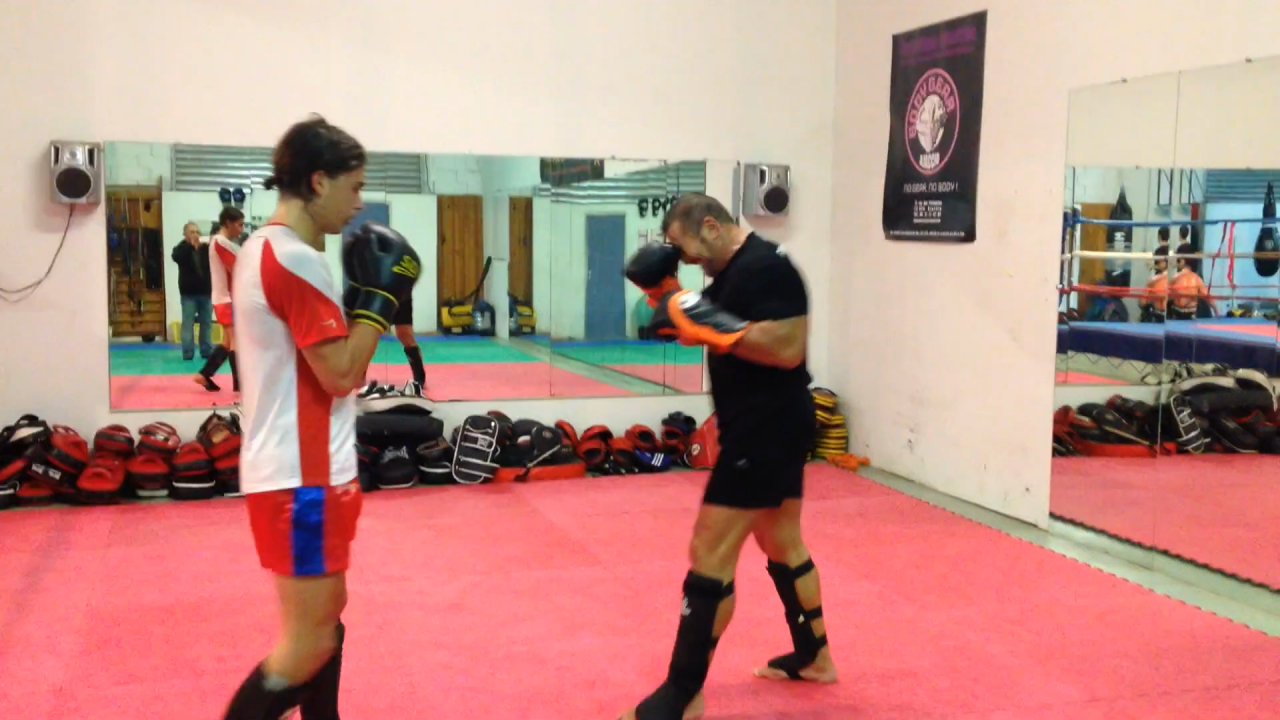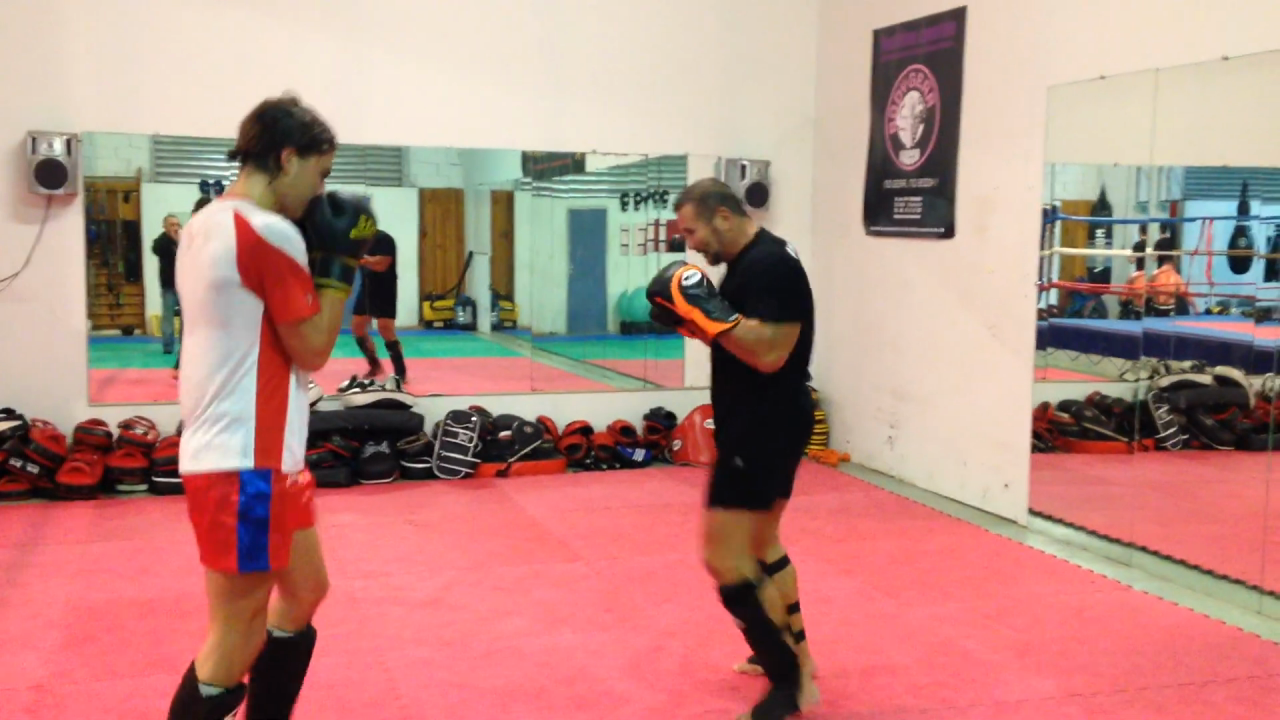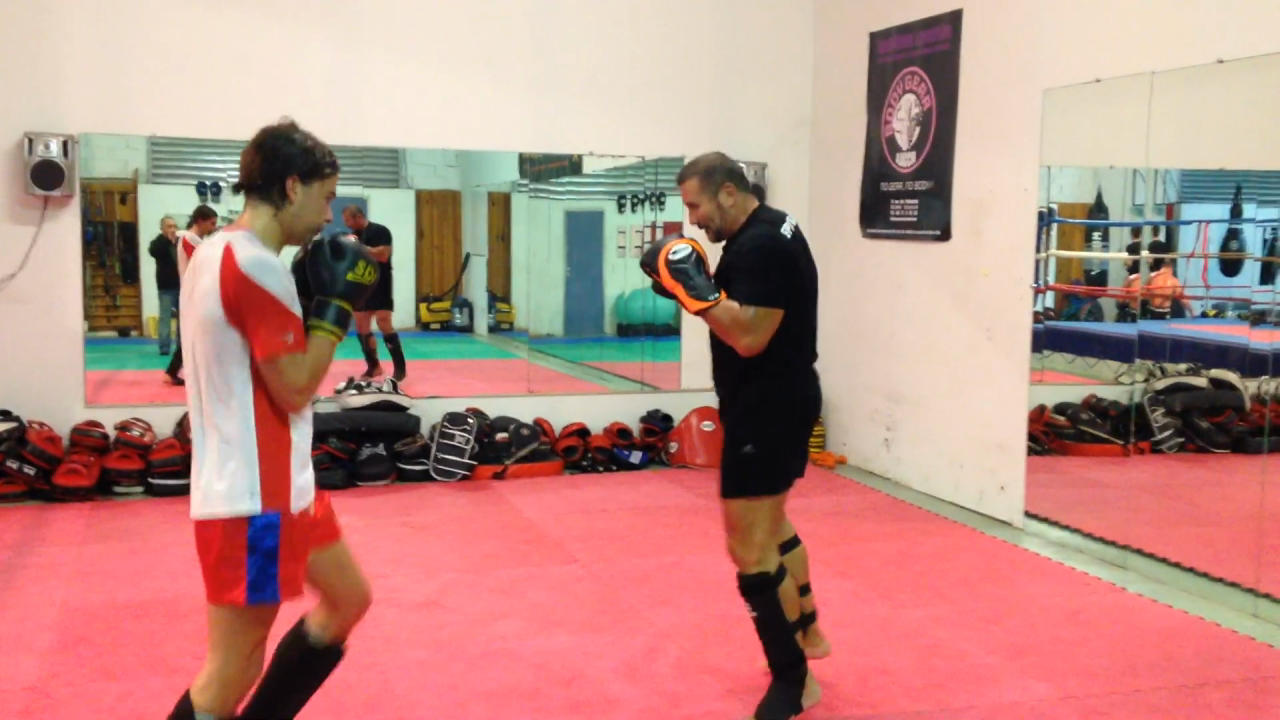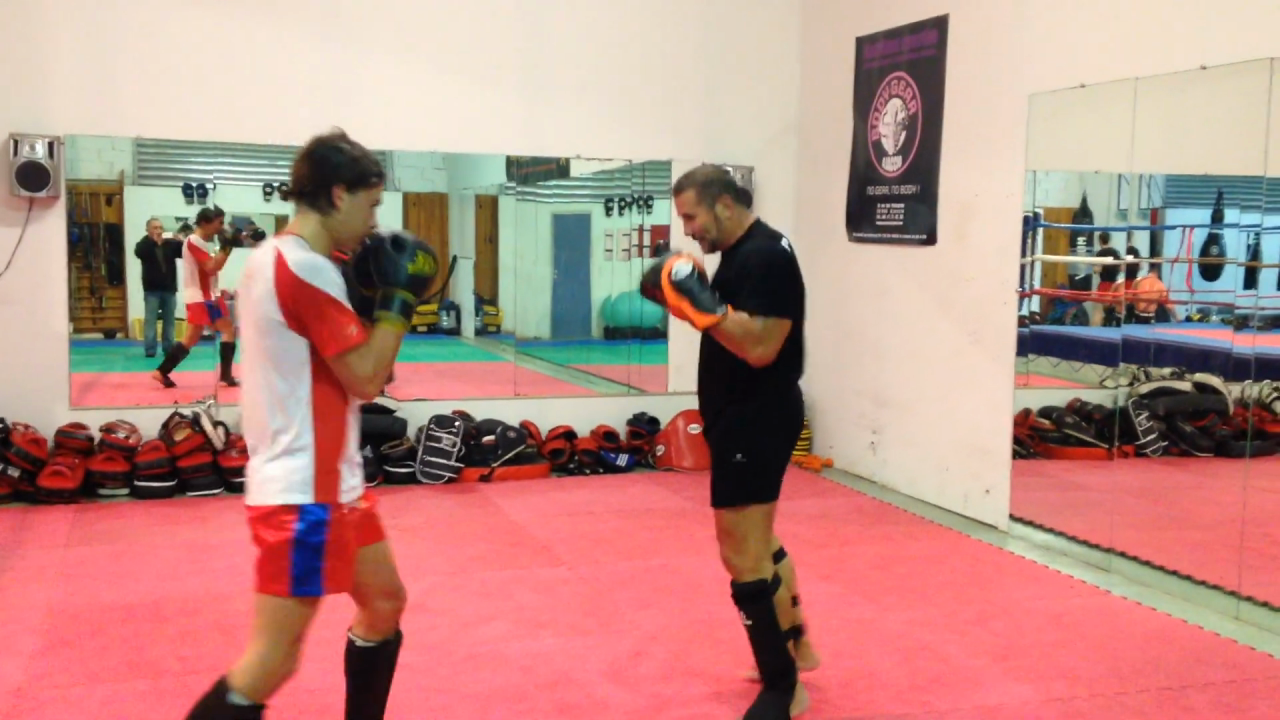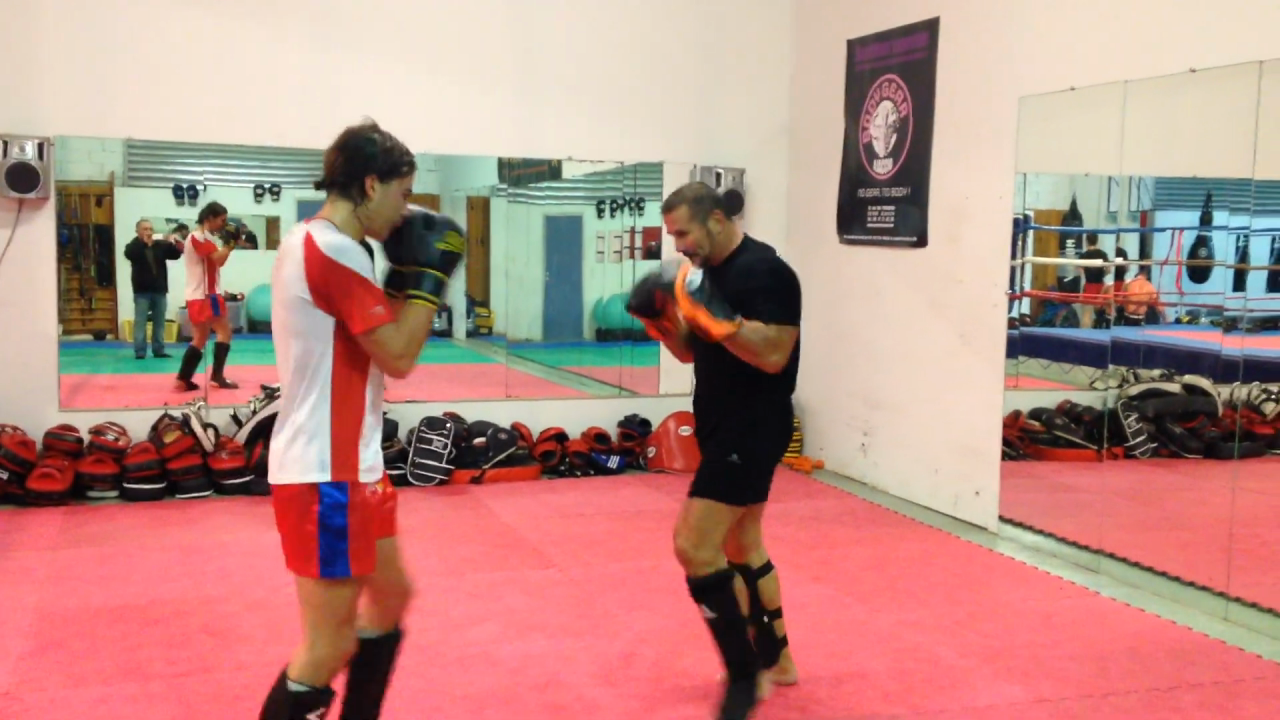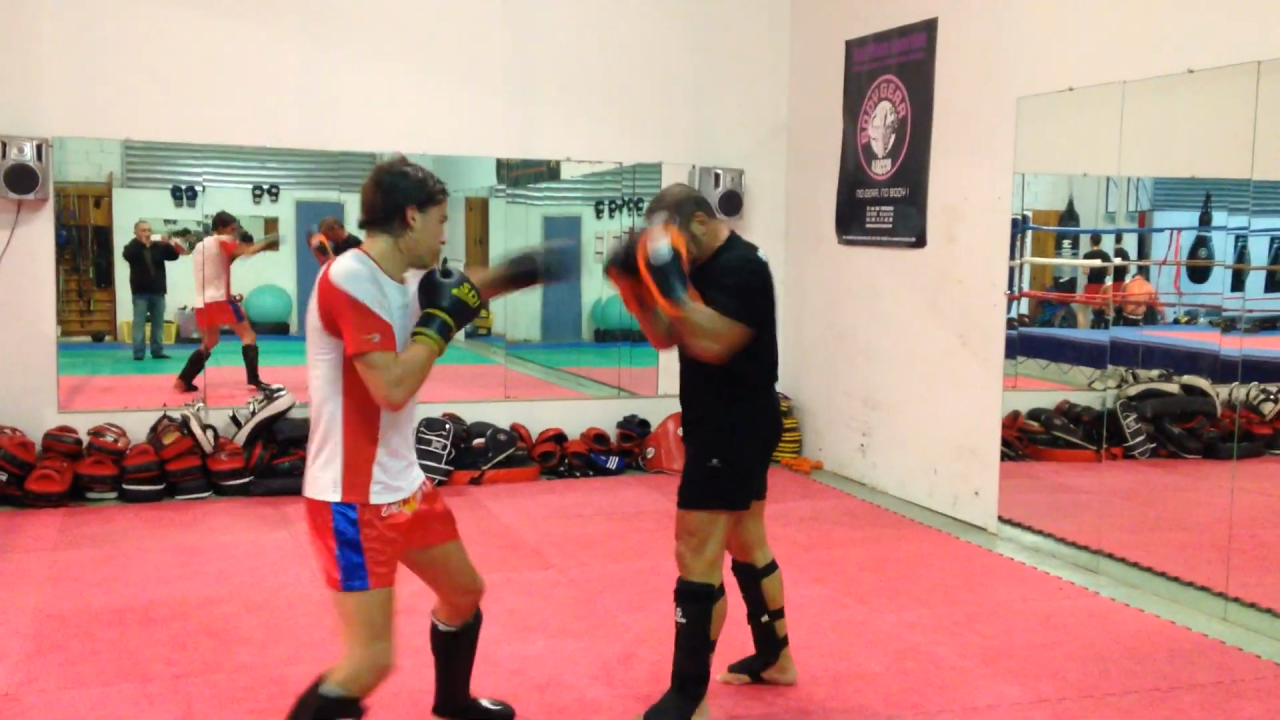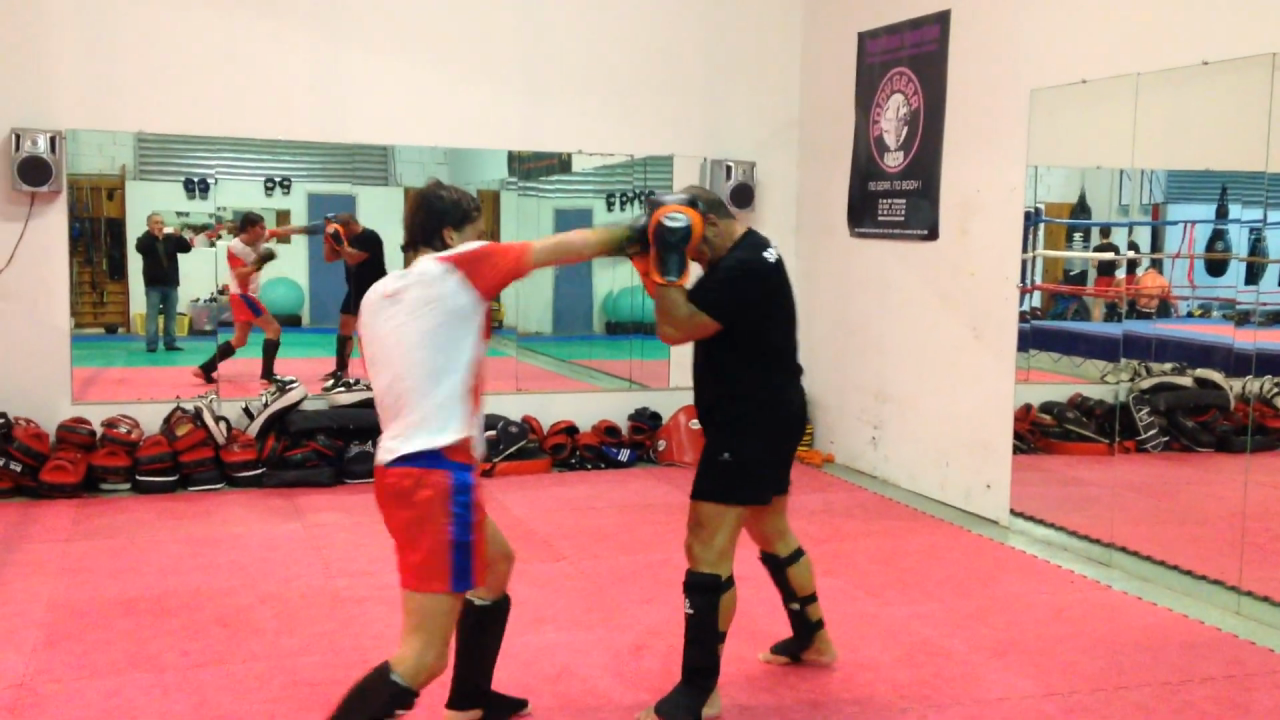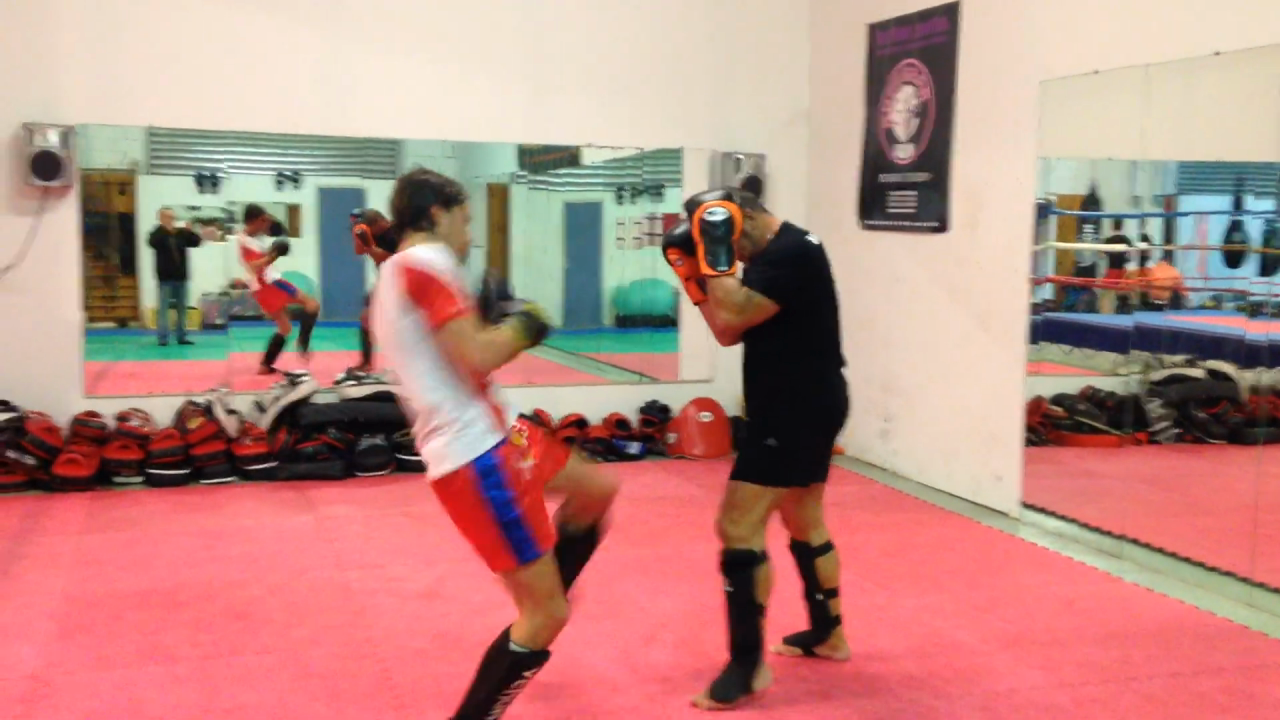
dt=0.3s
person 1, frame 1
left shoulder: (267, 248)
right shoulder: (291, 257)
right elbow: (340, 371)
left wrist: (366, 290)
right wrist: (380, 296)
left hip: (309, 469)
right hip: (300, 478)
left knee: (324, 614)
right knee: (307, 644)
person 1, frame 2
left shoulder: (208, 225)
right shoulder: (268, 233)
right elbow: (312, 349)
left wrist: (316, 255)
right wrist: (339, 261)
left hip: (263, 457)
right hip: (245, 465)
left knee: (305, 593)
right knee: (238, 638)
person 1, frame 3
left shoulder: (220, 253)
right shoulder: (255, 265)
right elbow: (296, 386)
left wrist: (323, 296)
right wrist: (338, 302)
left hip: (280, 490)
right hip: (252, 502)
left knee: (349, 599)
right knee: (233, 669)
person 1, frame 4
left shoulder: (275, 259)
right shoulder: (304, 268)
right elbow: (365, 377)
left wrist: (381, 289)
right wrist: (399, 295)
left hip: (331, 482)
right hip: (303, 493)
left knee: (385, 604)
right knee: (270, 665)
person 1, frame 5
left shoulder: (310, 242)
right shoulder: (332, 250)
left elbow: (373, 334)
right elbow: (398, 355)
left wrist: (408, 269)
right wrist: (430, 275)
left hip: (352, 465)
right hip: (324, 476)
left knee: (391, 596)
right knee: (329, 645)
person 1, frame 6
left shoulder: (400, 272)
right shoulder: (346, 279)
left elbow: (462, 286)
right elbow: (392, 388)
left wrist: (520, 268)
right wrist: (441, 321)
left hip: (401, 482)
right hip: (352, 496)
left knee: (464, 590)
right knee: (366, 661)
person 1, frame 7
left shoulder: (374, 298)
right shoulder: (462, 266)
right elbow: (562, 248)
right wrist: (624, 235)
left hip: (403, 466)
right hip: (436, 469)
left knee: (496, 564)
right knee: (423, 657)
person 1, frame 8
left shoulder: (395, 277)
right shoulder: (423, 264)
right elbow: (480, 357)
right wrist: (522, 327)
left hip: (491, 438)
right hip: (476, 456)
left knee: (596, 491)
right knee: (547, 615)
left ankle: (552, 584)
person 2, frame 1
left shoulder: (762, 268)
right shoulder: (734, 269)
left elbow: (788, 348)
right elbow: (710, 331)
left wrist: (713, 324)
right wrist: (664, 290)
left hip: (767, 425)
right hip: (774, 421)
left knee: (710, 554)
right knee: (782, 540)
right ankle: (814, 654)
person 2, frame 2
left shoulder: (769, 266)
right shoulder: (749, 261)
left elbow: (768, 354)
right elbow: (736, 342)
left wrist: (706, 308)
right wrist: (690, 316)
left hip: (766, 426)
right hip: (762, 422)
left knee: (727, 559)
right knee: (759, 542)
right ankle: (791, 650)
person 2, frame 3
left shoulder: (762, 245)
right shoulder: (766, 233)
left elbow: (749, 337)
left wrist: (693, 288)
right wrist: (695, 284)
left hip: (768, 407)
right hip: (778, 400)
left knee: (751, 548)
right knee: (768, 523)
right ankle: (805, 630)
person 2, frame 4
left shoulder: (764, 258)
right shoulder: (741, 252)
left elbow: (761, 347)
left wrist: (698, 299)
right wrist: (679, 296)
left hip: (757, 419)
right hip: (744, 416)
left knee: (743, 554)
right knee: (757, 537)
right ankle: (796, 644)
person 2, frame 5
left shoulder: (764, 271)
right shoulder: (715, 273)
left elbow: (773, 355)
right elbow: (688, 350)
left wrist: (707, 312)
right wrist: (659, 315)
left hip: (752, 428)
right hip: (725, 426)
left knee: (695, 545)
right knee: (741, 546)
left ankle: (746, 674)
right ankle: (774, 657)
person 2, frame 6
left shoulder: (738, 268)
right shoulder: (711, 265)
left elbow: (712, 345)
right elbow: (666, 333)
left wrist: (669, 281)
right wrist: (635, 284)
left hip: (734, 427)
right hip: (736, 422)
left knee: (698, 556)
right knee: (747, 541)
right ankle: (774, 656)
person 2, frame 7
left shoulder: (742, 269)
right shoulder: (745, 257)
left elbow: (674, 329)
right elbow: (688, 318)
left wrist: (670, 259)
right wrist: (654, 264)
left hip: (750, 422)
right hip: (772, 413)
left knee: (707, 550)
right knee: (772, 531)
right ankle: (813, 638)
person 2, frame 8
left shoulder: (792, 253)
right shoulder: (778, 255)
left elbow: (732, 315)
right elbow: (729, 331)
left wrist: (715, 251)
right wrist: (693, 269)
left hip: (795, 410)
right hip: (808, 406)
left knee: (739, 528)
right knee: (804, 520)
left ankle: (748, 663)
right ankle: (828, 632)
